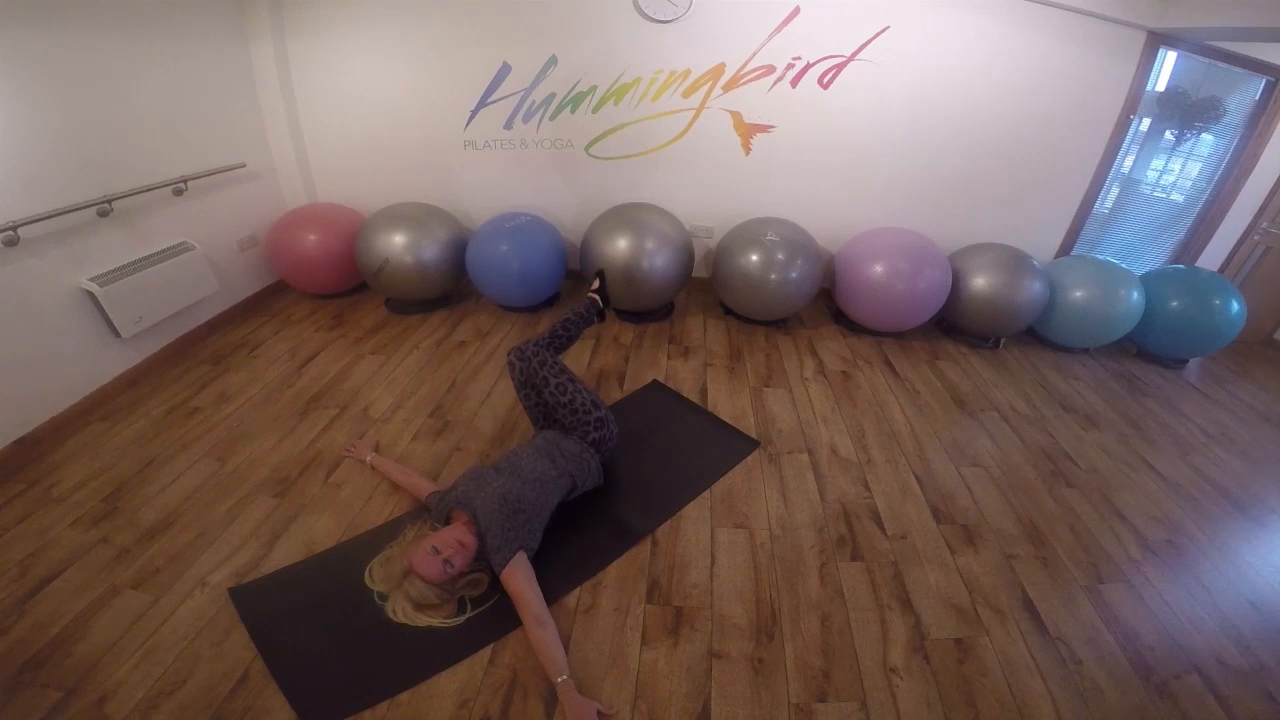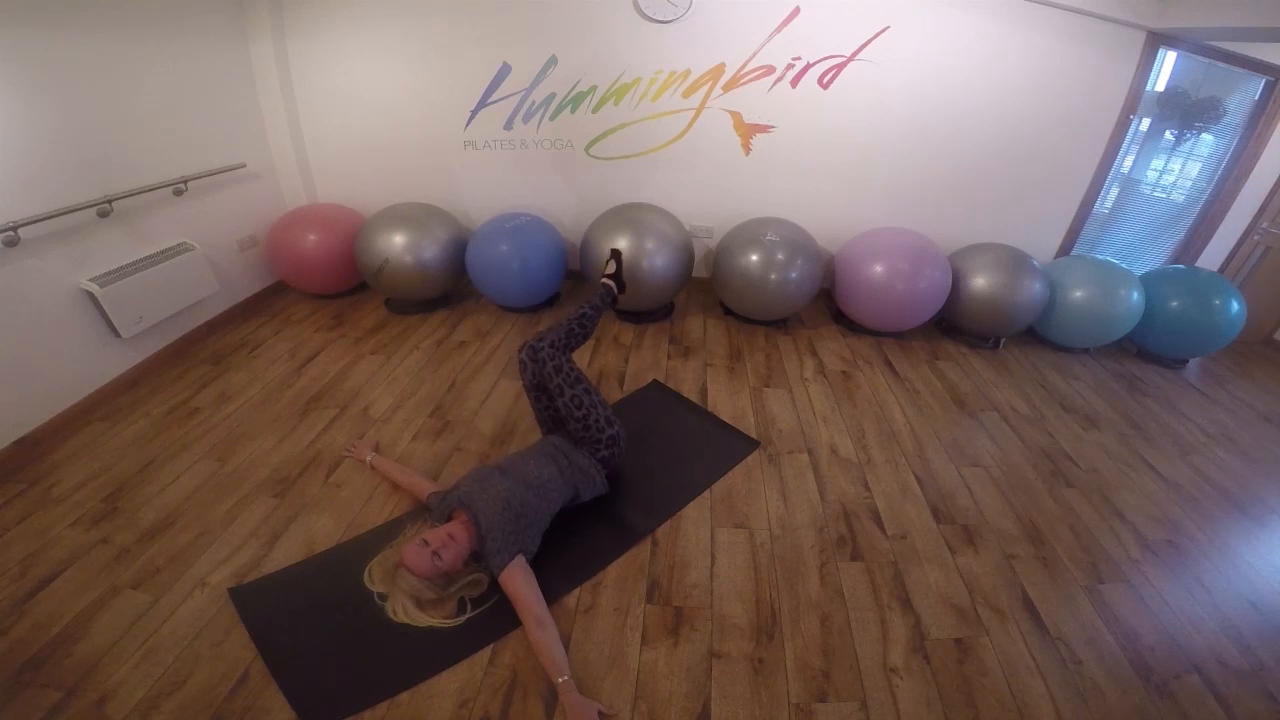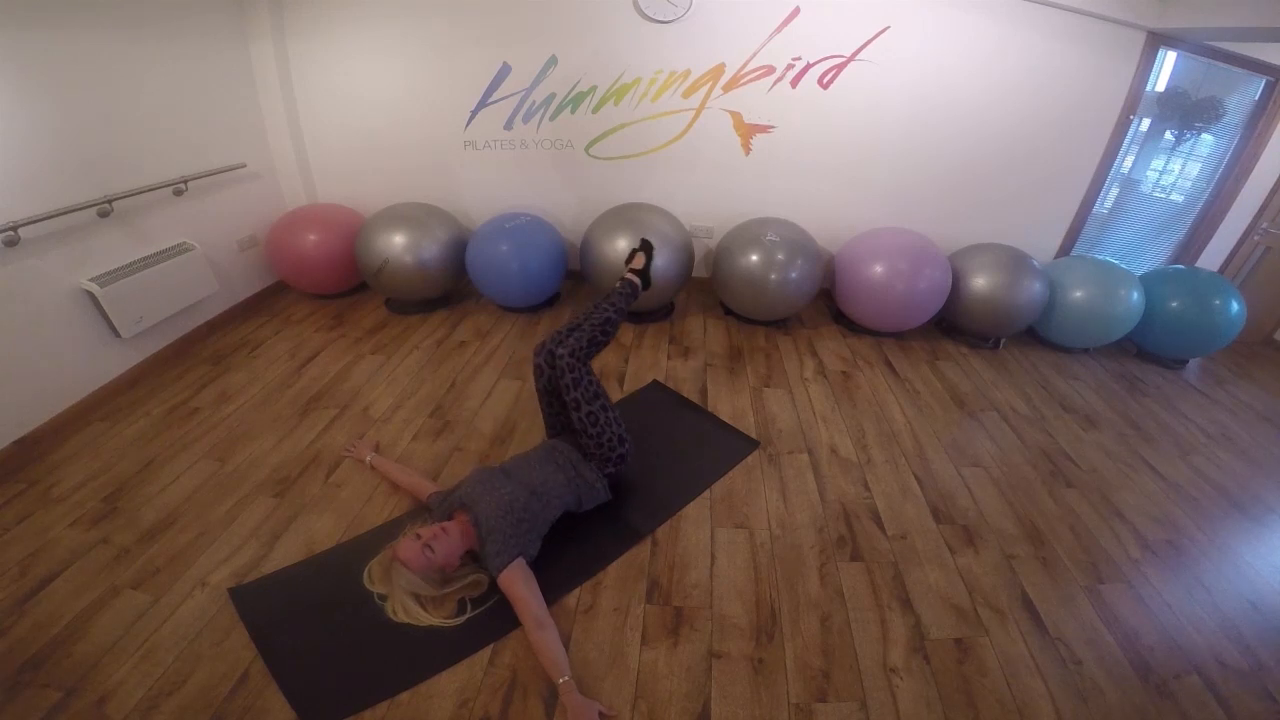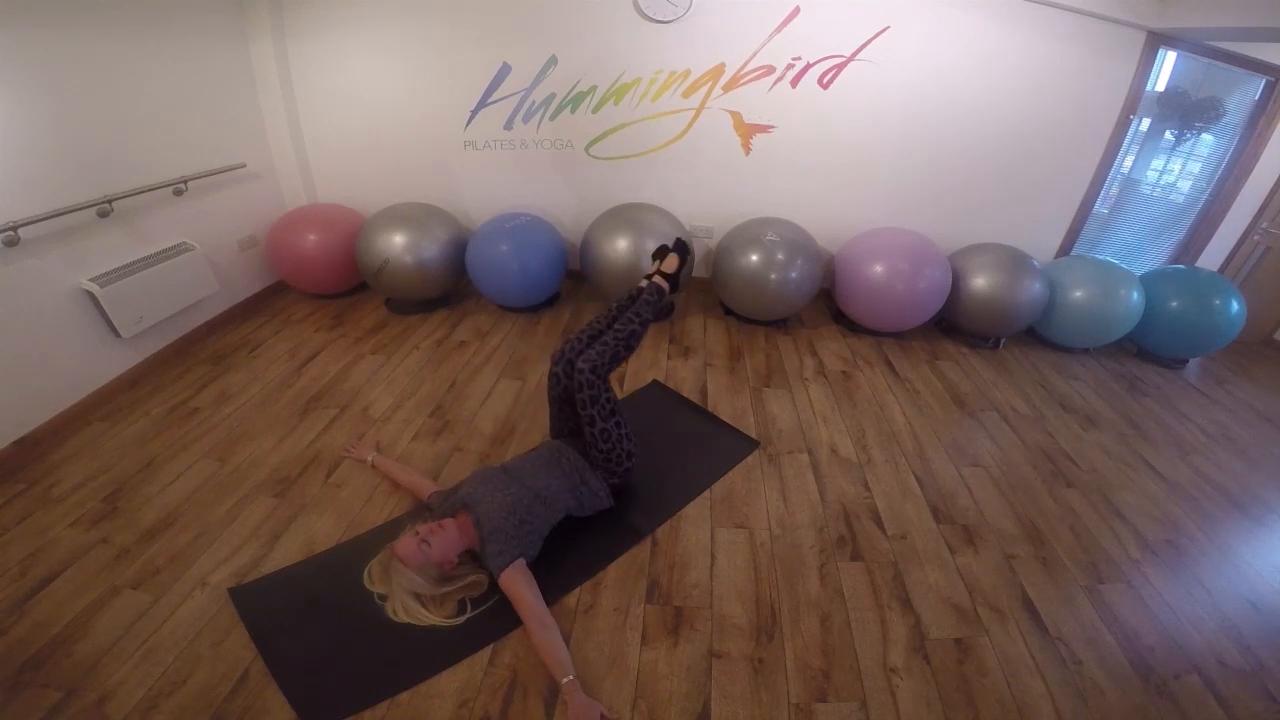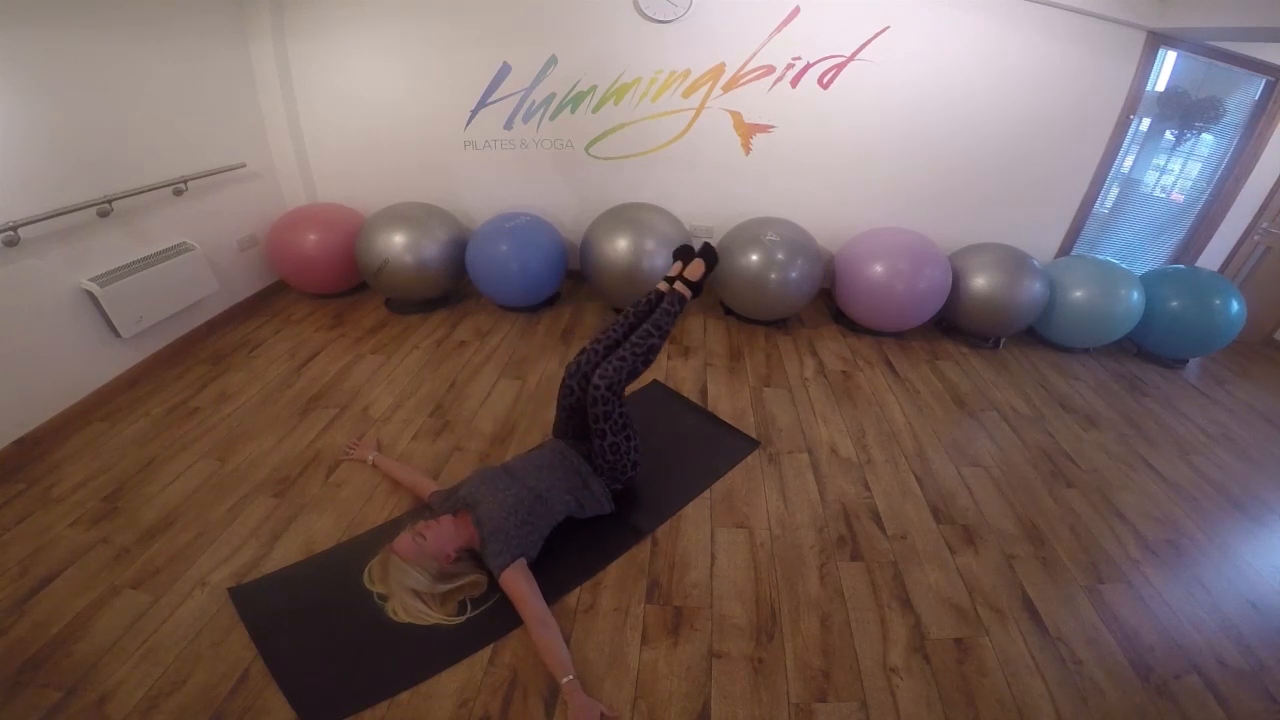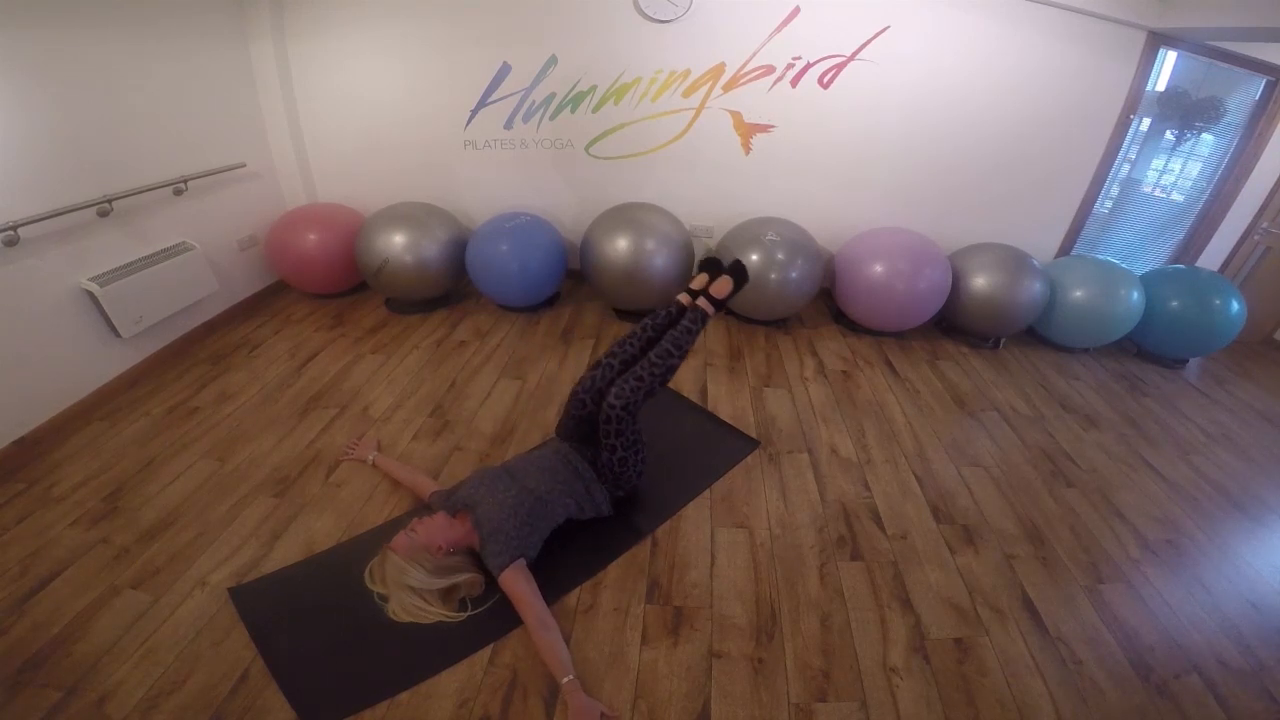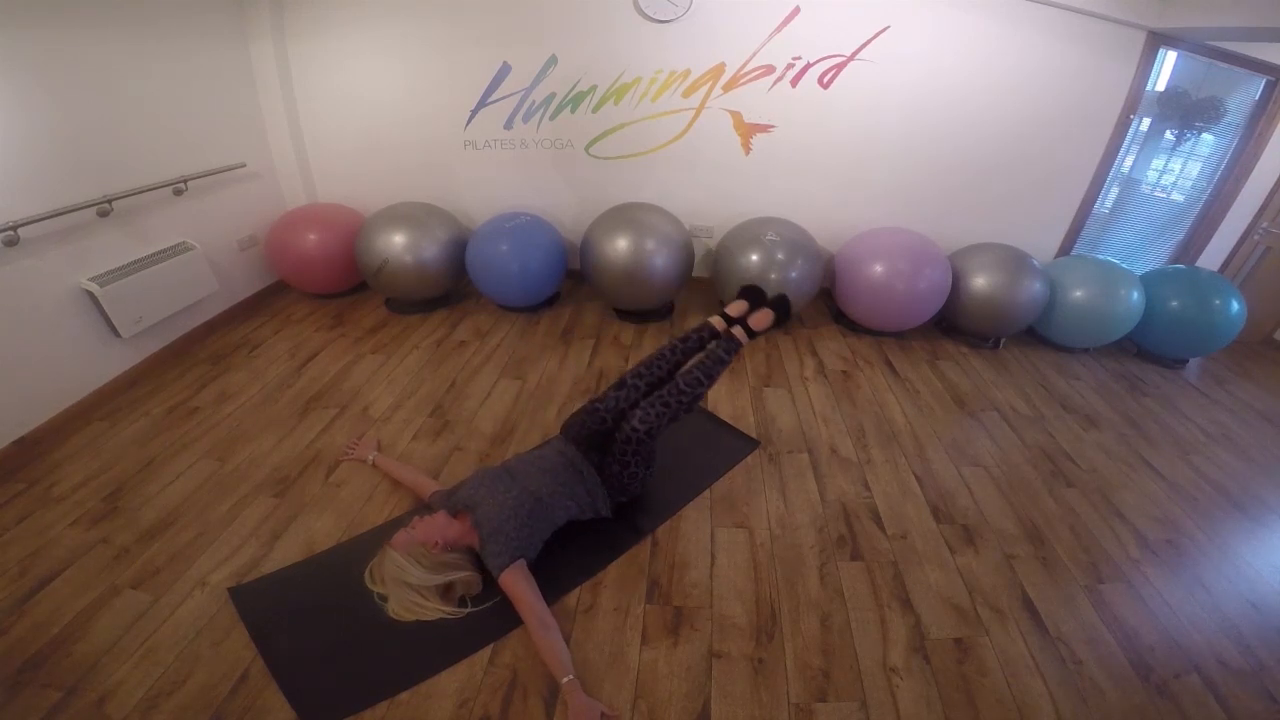
dt=0.4s
person 1, frame 1
left shoulder: (444, 509)
right shoulder: (497, 546)
left elbow: (412, 477)
right elbow: (537, 621)
left wrist: (370, 456)
left hip: (550, 443)
right hip: (584, 447)
left knee: (522, 355)
left ankle: (595, 303)
right ankle: (595, 302)
person 1, frame 2
left shoulder: (446, 509)
right shoulder: (496, 549)
left elbow: (414, 478)
right elbow: (537, 622)
left wrist: (370, 456)
left hip: (555, 448)
right hip: (589, 457)
left knee: (535, 352)
right knee: (544, 352)
left ankle: (609, 288)
right ankle: (609, 287)
person 1, frame 3
left shoulder: (448, 508)
right shoulder: (495, 550)
left elbow: (413, 479)
right elbow: (538, 622)
left wrist: (371, 456)
left hip: (558, 450)
right hip: (594, 467)
left knee: (550, 355)
right knee: (566, 358)
left ankle: (630, 282)
right ankle: (632, 282)
person 1, frame 4
left shoulder: (448, 507)
right shoulder: (496, 550)
left elbow: (415, 478)
right elbow: (540, 623)
left wrist: (372, 456)
left hip: (561, 451)
right hip: (597, 474)
left knee: (568, 361)
right knee: (587, 368)
left ankle: (652, 284)
right ankle: (661, 286)
person 1, frame 5
left shoulder: (448, 507)
right shoulder: (495, 548)
left elbow: (416, 478)
right elbow: (540, 621)
left wrist: (372, 455)
left hip: (563, 451)
right hip: (600, 476)
left knee: (582, 373)
right knee: (604, 381)
left ankle: (670, 287)
right ankle: (683, 292)
person 1, frame 6
left shoulder: (450, 506)
right shoulder: (494, 547)
left elbow: (416, 476)
right elbow: (539, 621)
left wrist: (372, 456)
left hip: (565, 450)
right hip: (602, 481)
left knee: (597, 386)
right knee: (619, 398)
left ankle: (692, 299)
right ankle: (707, 306)
person 1, frame 7
left shoulder: (451, 505)
right shoulder: (495, 548)
left elbow: (418, 480)
right elbow: (540, 621)
left wrist: (373, 456)
left hip: (571, 449)
right hip: (606, 484)
left knee: (618, 402)
right knee: (640, 421)
left ankle: (727, 322)
right ankle: (739, 333)
